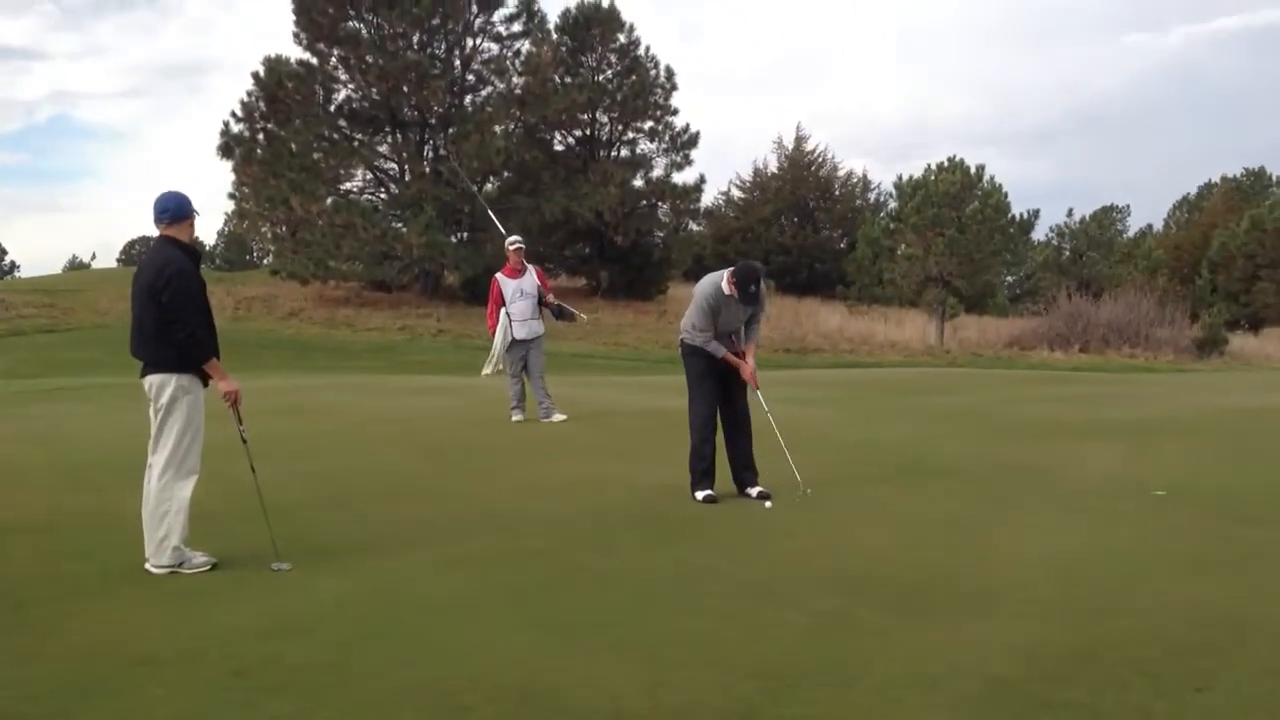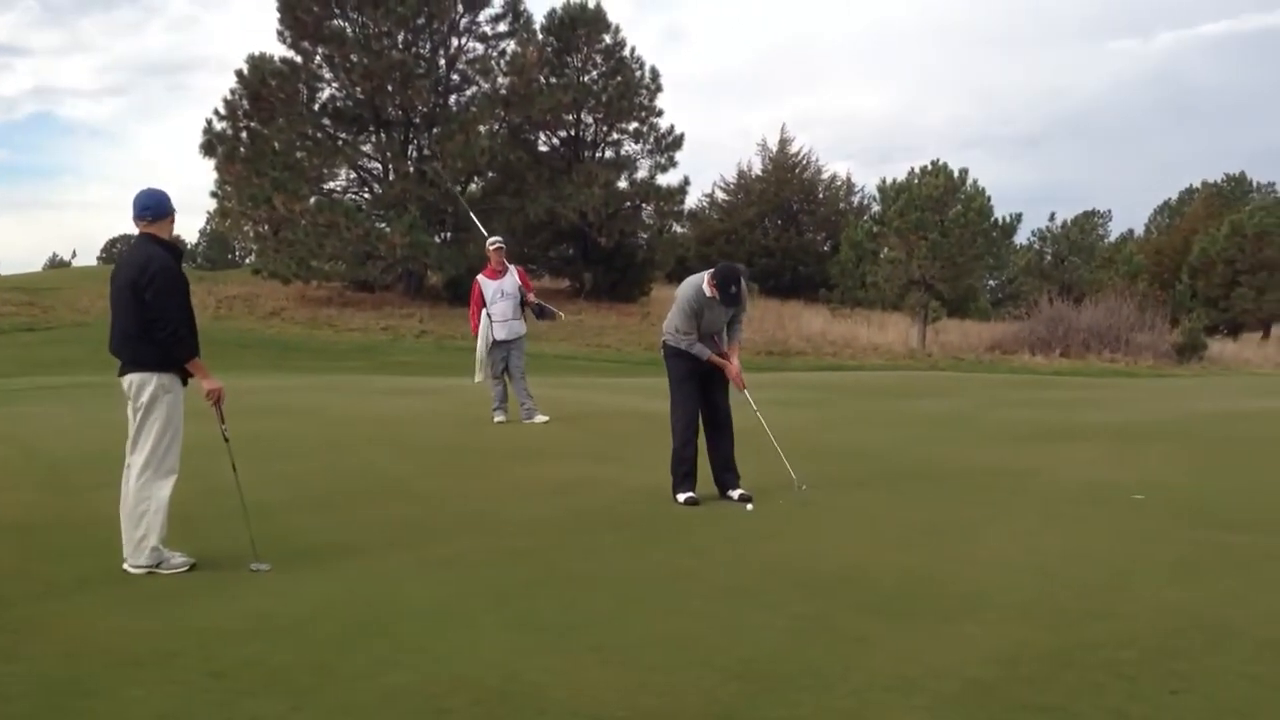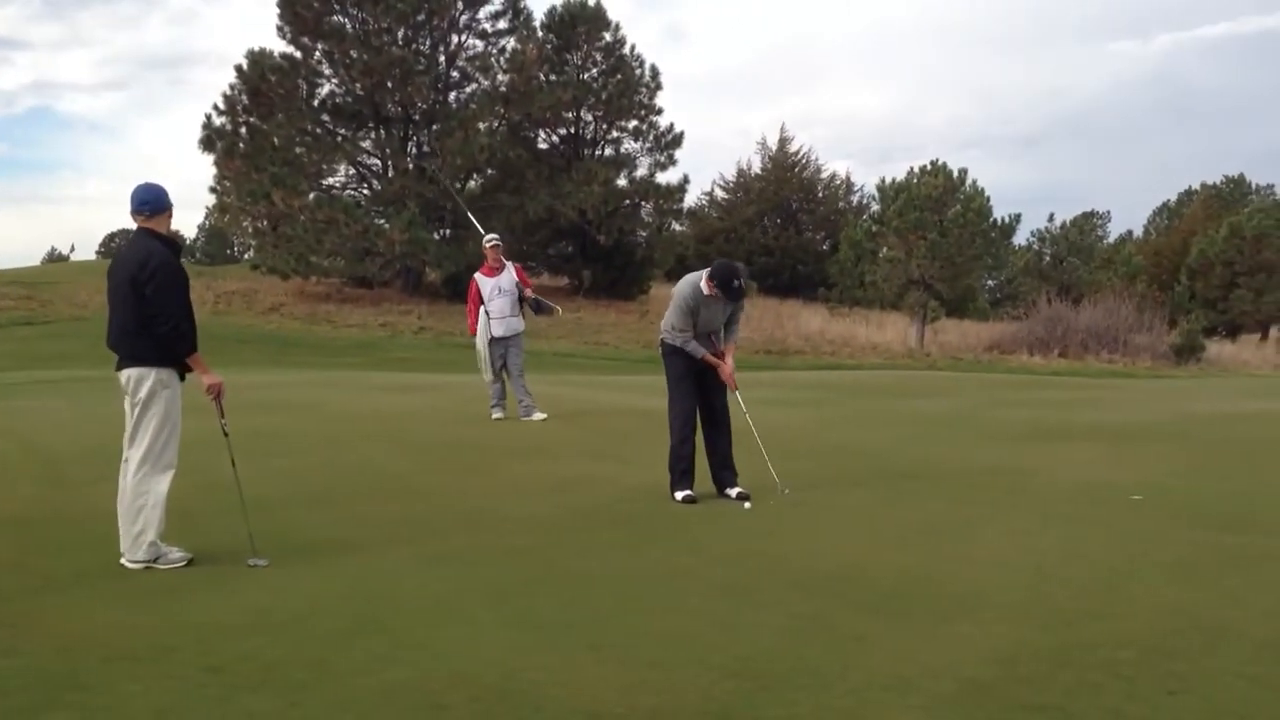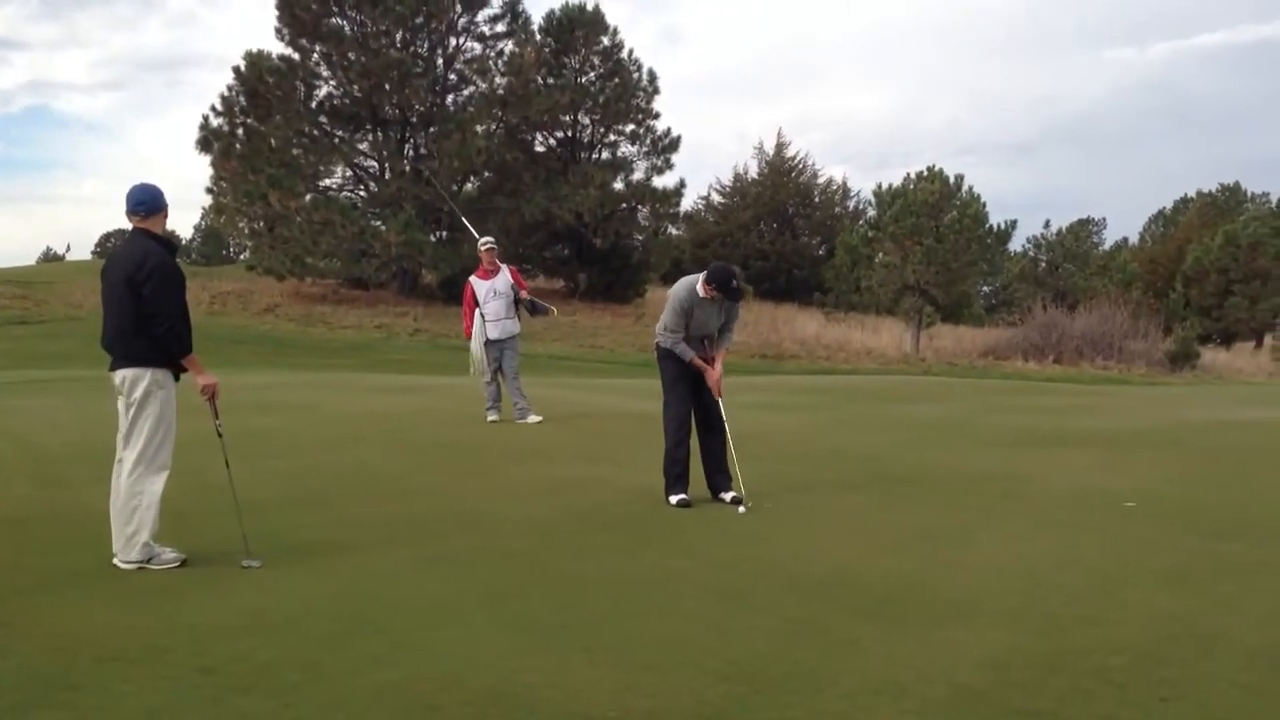
dt=0.2s
person 1, frame 1
left shoulder: (150, 262)
right shoulder: (179, 266)
right elbow: (189, 331)
right wrist: (221, 376)
left hip: (158, 370)
right hip: (177, 375)
left knee: (162, 462)
right knee: (175, 464)
left ankle: (162, 549)
right ankle: (167, 553)
person 1, frame 2
left shoulder: (127, 260)
right shoulder: (161, 263)
right elbow: (171, 329)
right wrist: (203, 375)
left hip: (135, 369)
right hip: (157, 373)
left knee: (140, 462)
right knee: (154, 464)
left ankle: (139, 549)
right ankle: (146, 554)
person 1, frame 3
left shoulder: (123, 255)
right shoulder: (160, 259)
right elbow: (171, 324)
right wrist: (203, 370)
left hip: (131, 364)
right hip: (154, 369)
left knee: (136, 457)
right knee: (151, 460)
left ankle: (136, 544)
right ankle: (142, 548)
person 1, frame 4
left shoulder: (116, 257)
right shoulder: (157, 259)
right elbow: (167, 324)
right wrist: (199, 371)
left hip: (124, 365)
right hip: (149, 370)
left knee: (129, 457)
right knee: (146, 460)
left ankle: (128, 545)
right ankle: (135, 549)
person 2, frame 1
left shoulder: (756, 290)
right shoulder: (707, 291)
left elbow: (754, 322)
right elbow: (705, 340)
left wrist: (750, 358)
right wrist: (739, 365)
left hip: (731, 348)
right hip: (699, 349)
left knee: (739, 415)
right knee: (704, 414)
left ankle: (747, 481)
right ankle: (701, 484)
person 2, frame 2
left shoulder: (738, 288)
right shoulder: (689, 294)
left elbow: (736, 321)
right elbow: (689, 342)
left wrist: (734, 357)
right wrist: (725, 365)
left hip: (713, 350)
right hip: (681, 350)
left knee: (720, 416)
right knee: (686, 416)
left ankle: (729, 483)
right ankle: (683, 486)
person 2, frame 3
left shoulder: (735, 288)
right shoulder: (686, 291)
left elbow: (733, 321)
right elbow: (684, 340)
left wrist: (729, 357)
right wrist: (719, 365)
left hip: (711, 349)
right hip: (679, 349)
left knee: (718, 415)
right knee: (684, 414)
left ankle: (726, 482)
right ankle: (680, 484)
person 2, frame 4
left shoulder: (730, 294)
right shoulder: (682, 293)
left elbow: (727, 329)
right elbow: (674, 341)
left wrist: (718, 364)
right wrist: (705, 370)
left hip: (706, 354)
right hip: (674, 353)
left knee: (713, 419)
right knee: (678, 418)
left ankle: (721, 486)
right ankle: (675, 488)
person 3, frame 1
left shoulder: (535, 272)
right shoulder: (499, 278)
left elbow: (544, 295)
right elbow: (493, 307)
left wrist: (549, 299)
right wrist: (495, 331)
left hip: (535, 332)
right hip: (514, 334)
left knee: (537, 374)
right knee: (515, 374)
left ankle: (547, 411)
right ankle: (517, 410)
person 3, frame 2
left shoulder: (517, 272)
right shoulder: (481, 280)
left elbow: (528, 295)
right elbow: (475, 308)
left wrist: (531, 298)
right wrist: (477, 333)
left hip: (516, 332)
right hip: (495, 335)
left knee: (518, 374)
right knee: (497, 375)
left ankle: (529, 412)
right ankle: (499, 411)
person 3, frame 3
left shoulder: (514, 269)
right shoulder: (478, 278)
left elbow: (527, 290)
right elbow: (473, 306)
left wrist: (528, 294)
right wrist: (475, 331)
left hip: (514, 329)
right hip: (493, 332)
left knee: (517, 371)
right knee: (495, 372)
left ankle: (527, 409)
right ankle: (497, 408)
person 3, frame 4
left shoulder: (509, 272)
right shoulder: (473, 281)
left elbow: (522, 291)
right elbow: (468, 309)
left wrist: (524, 295)
right wrist: (470, 334)
left hip: (510, 332)
right hip: (488, 334)
left knee: (512, 373)
right knee: (490, 375)
left ankle: (523, 412)
right ankle: (492, 410)
